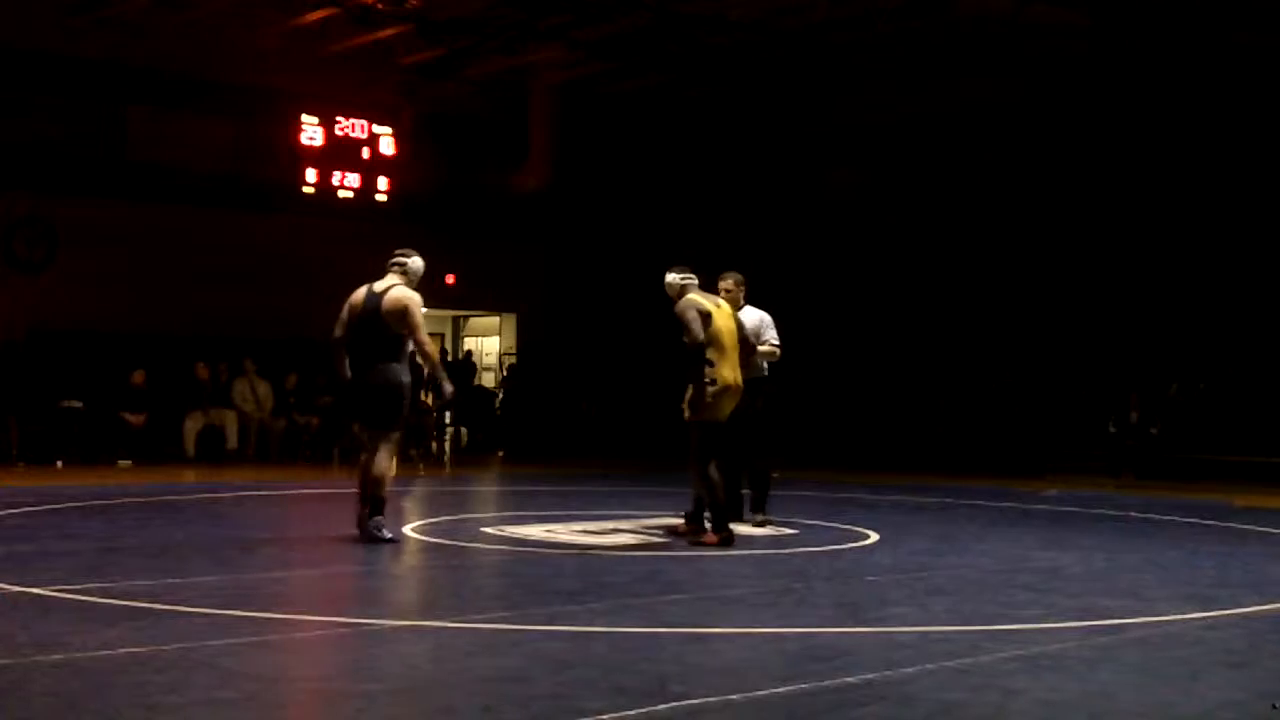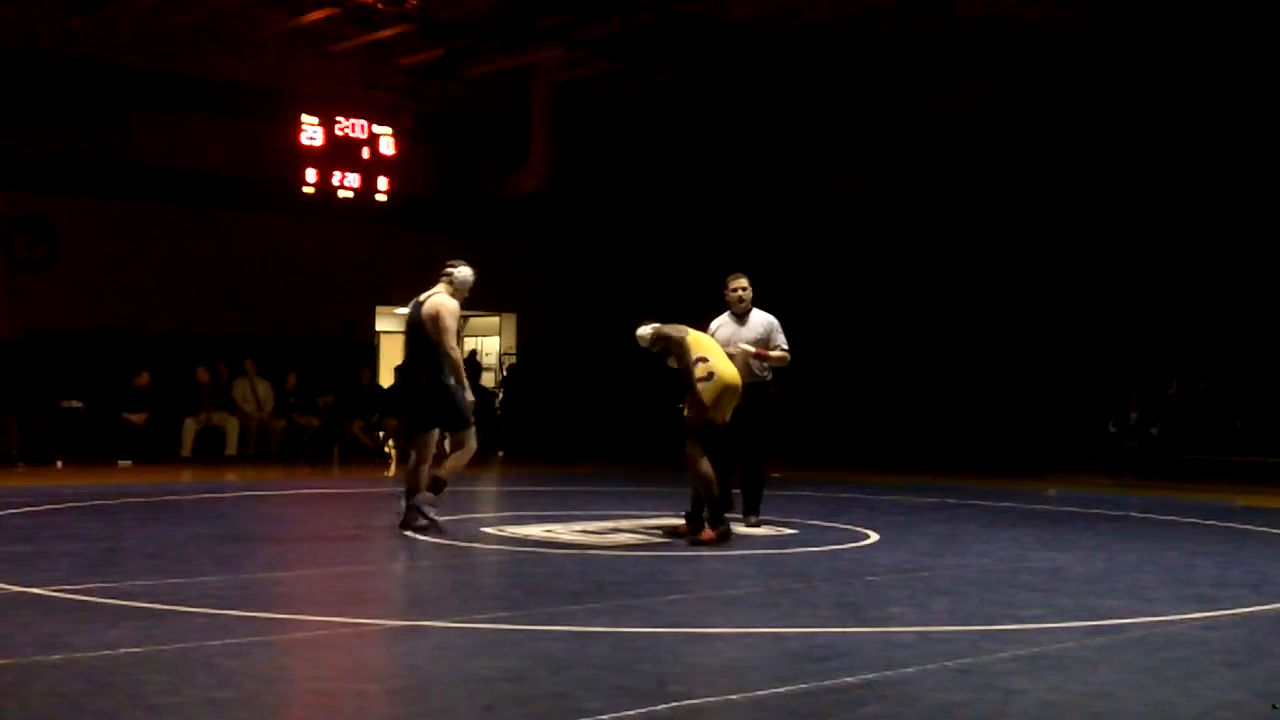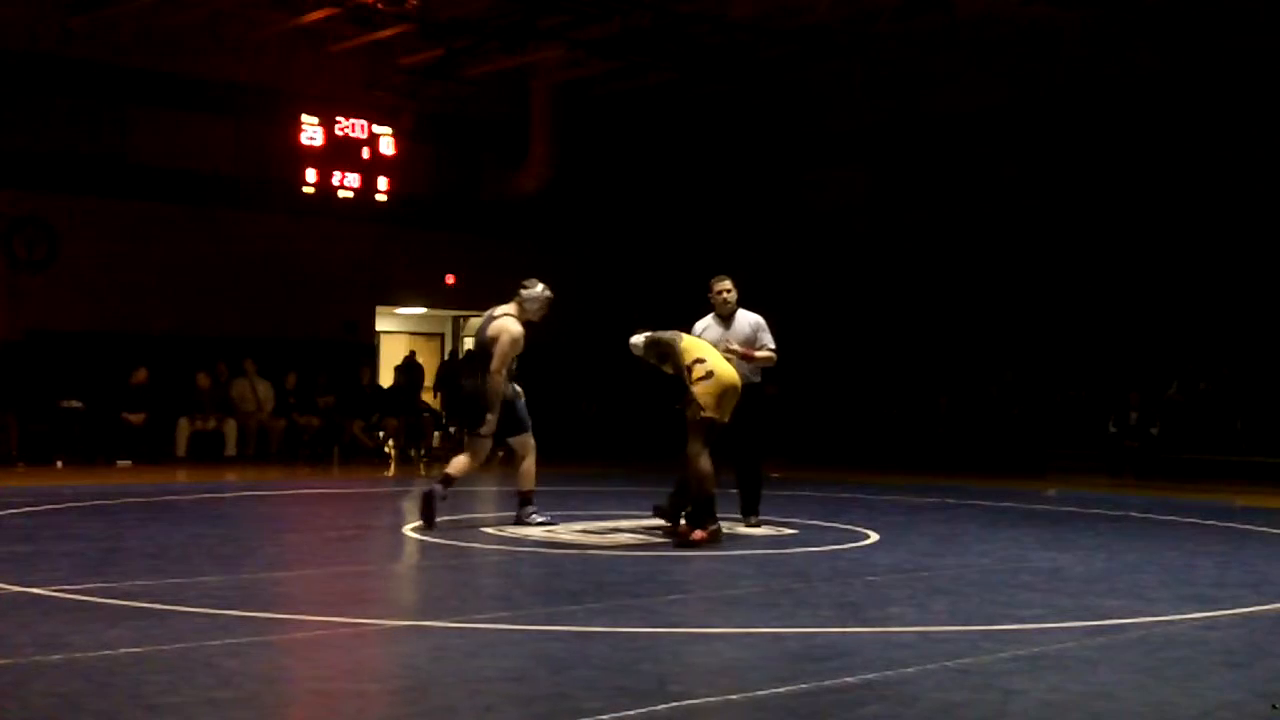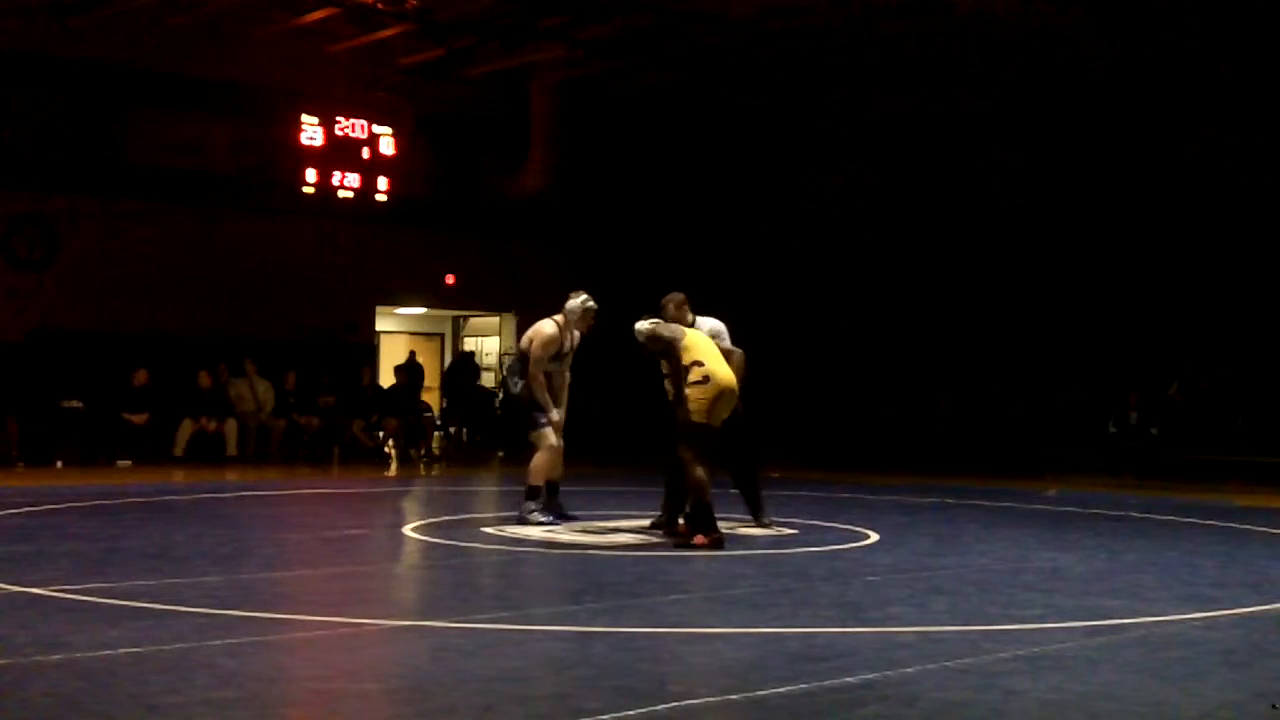
dt=0.4s
person 1, frame 1
left shoulder: (359, 294)
right shoulder: (408, 297)
left elbow: (339, 337)
right elbow: (423, 346)
left wrist: (347, 370)
right wrist: (443, 380)
left hip: (362, 376)
right hip: (392, 376)
left knee: (370, 446)
right knee: (386, 449)
left ankle: (366, 511)
right ankle: (375, 523)
person 1, frame 2
left shoulder: (417, 303)
right shoulder: (448, 304)
right elbow: (450, 349)
right wrist: (464, 388)
left hip: (413, 381)
right hip: (439, 381)
left knee: (422, 451)
right knee: (466, 445)
left ankle: (413, 513)
right ankle: (428, 497)
person 1, frame 3
left shoulder: (497, 313)
right shoulder: (513, 329)
right elbow: (496, 372)
left wrist: (511, 385)
right wrist: (493, 413)
left hip: (472, 387)
right hip: (494, 392)
left knee: (475, 453)
right knee: (526, 448)
left ankle: (437, 491)
right ankle: (526, 511)
person 1, frame 4
left shoulder: (574, 335)
right shoulder: (548, 332)
left elbow: (562, 373)
right elbow: (534, 374)
left wrist: (560, 407)
right wrist: (550, 409)
left hip: (542, 386)
right hip: (523, 385)
left knee: (556, 445)
right knee: (548, 444)
left ankle: (551, 503)
right ankle: (530, 506)
person 2, frame 1
left shoulder: (760, 317)
left elbow: (774, 352)
left hip: (752, 389)
left knee: (755, 449)
right knee: (728, 451)
left ankle: (758, 508)
right ankle: (732, 507)
person 2, frame 2
left shoulder: (767, 321)
right shoulder: (716, 325)
left elbow: (784, 358)
left wrist: (756, 353)
left hip: (755, 394)
left knee: (752, 454)
right knee: (719, 451)
left ankle: (751, 511)
right ankle: (722, 502)
person 2, frame 3
left shoulder: (754, 321)
right shoulder: (701, 327)
left elbow: (771, 358)
left wrist: (743, 353)
left hip: (747, 395)
left knee: (747, 456)
left ankle: (750, 512)
person 2, frame 4
left shoulder: (713, 328)
left elbow: (729, 361)
left knee: (739, 455)
right knee: (680, 455)
left ankle: (758, 511)
right ankle: (670, 514)
person 3, frame 1
left shoulder: (685, 304)
right shoulder: (721, 303)
left elbow: (698, 342)
right elbow: (748, 346)
left wrist: (694, 383)
left hip: (709, 384)
right hip: (731, 383)
left knee: (703, 457)
right knee: (706, 454)
left ankle: (721, 529)
right ankle: (695, 521)
person 3, frame 2
left shoulder: (658, 335)
right shoulder: (693, 335)
left elbow: (676, 339)
left wrist: (691, 390)
left hip: (712, 378)
right hip: (731, 380)
left knee: (695, 453)
right knee: (699, 452)
left ankle: (718, 524)
right ankle: (695, 522)
person 3, frame 3
left shoulder: (652, 341)
right shoulder: (687, 341)
left elbow: (669, 342)
left wrist: (686, 391)
left hip: (711, 378)
right hip: (731, 380)
left knee: (695, 450)
right knee: (697, 450)
left ankle: (709, 524)
right ankle: (695, 520)
person 3, frame 4
left shoulder: (653, 333)
right shoulder: (694, 335)
left elbow: (670, 342)
left wrist: (679, 394)
left hip: (705, 380)
right hip: (727, 384)
left knee: (688, 456)
right knee: (697, 457)
left ankle: (710, 531)
right ankle: (695, 523)
